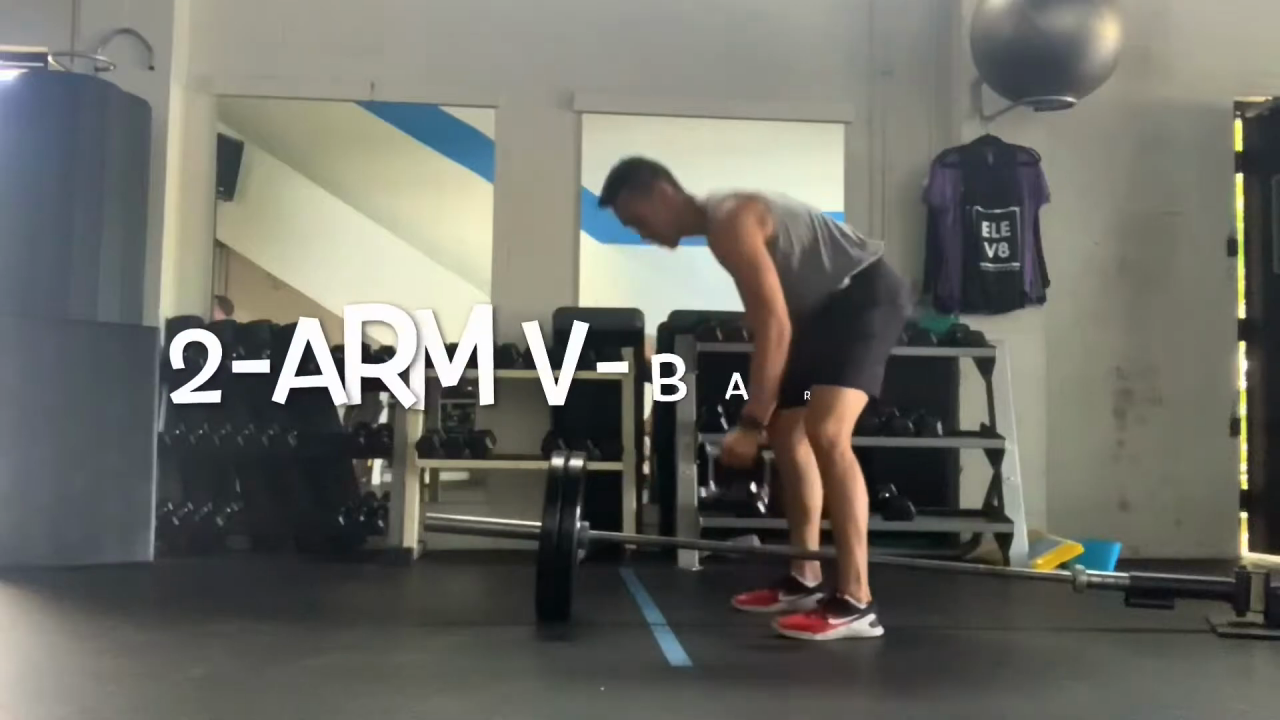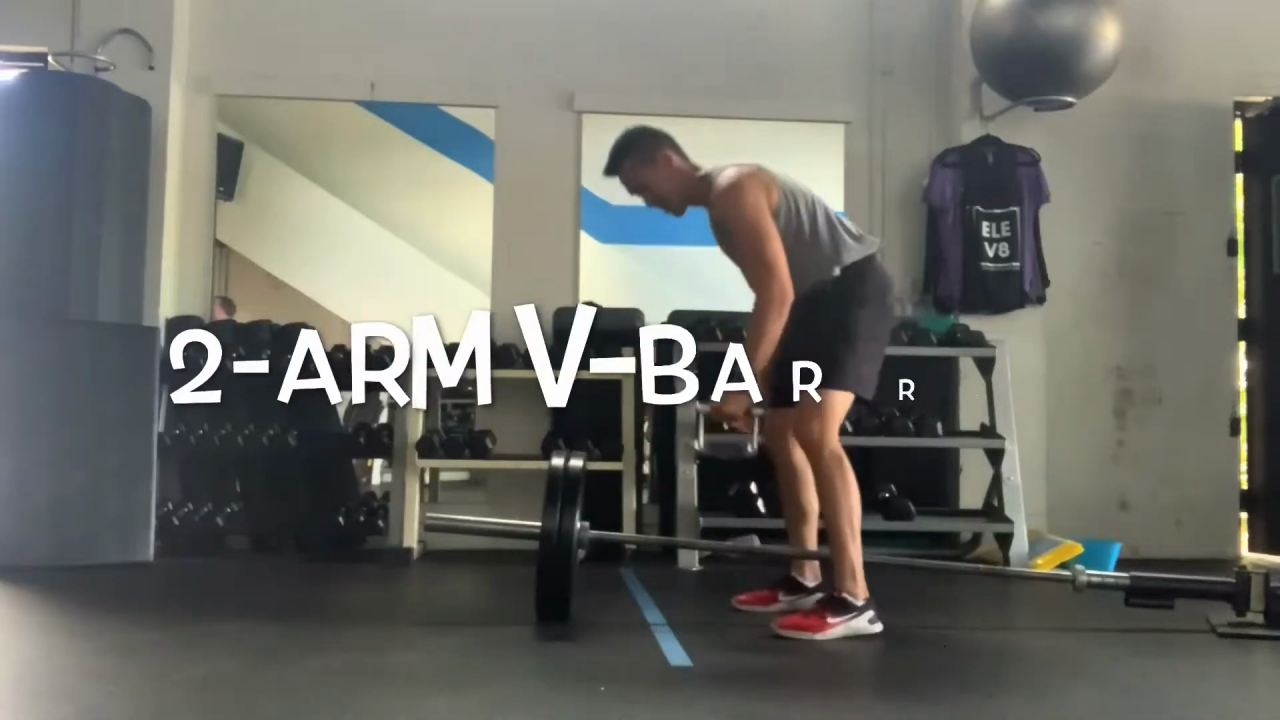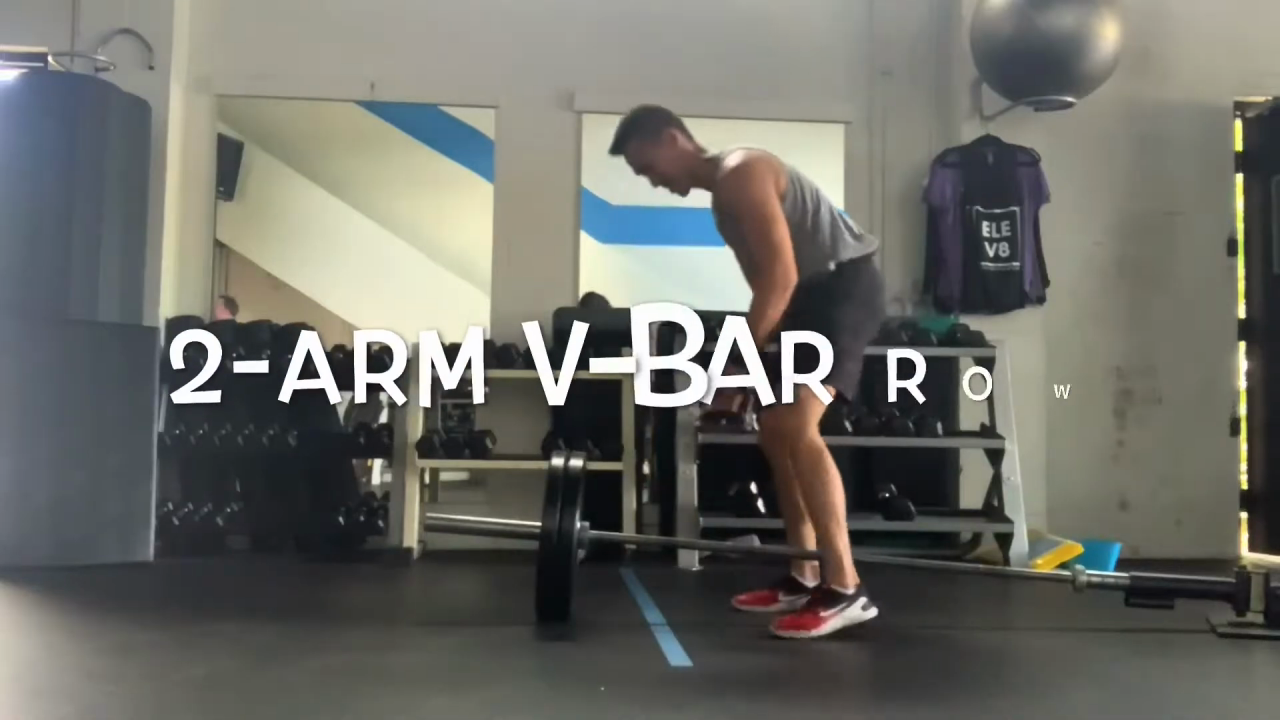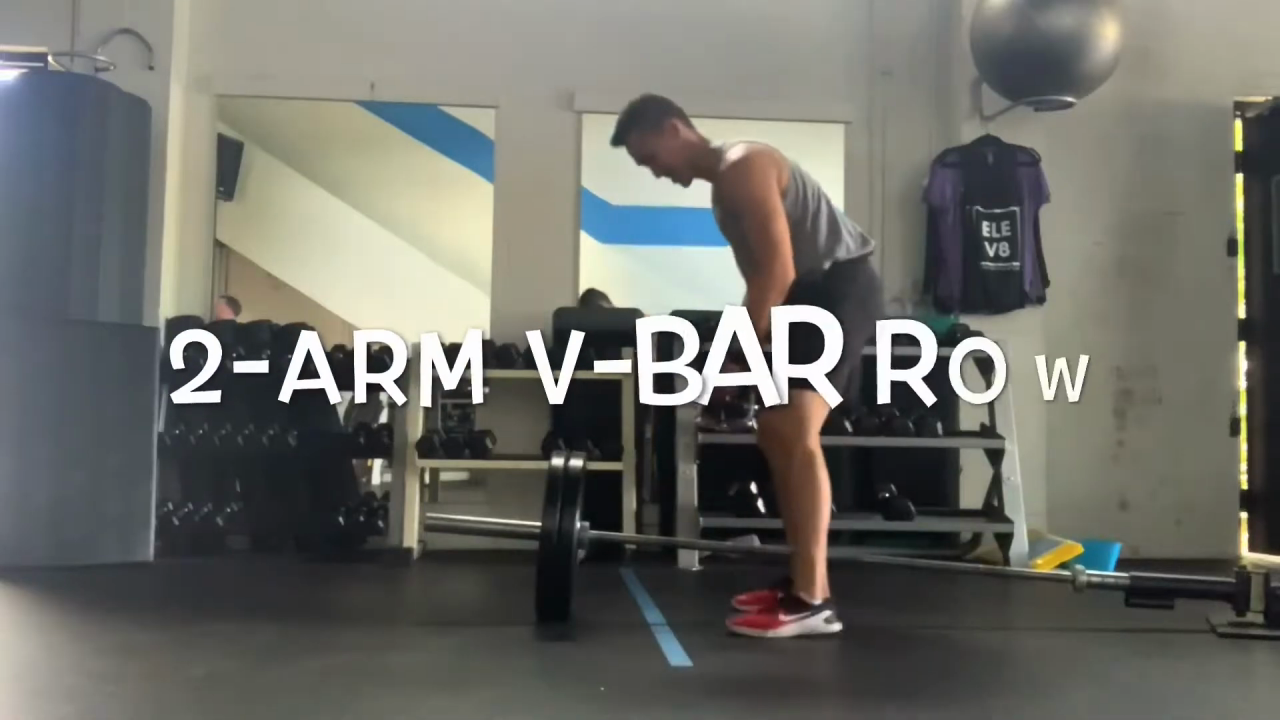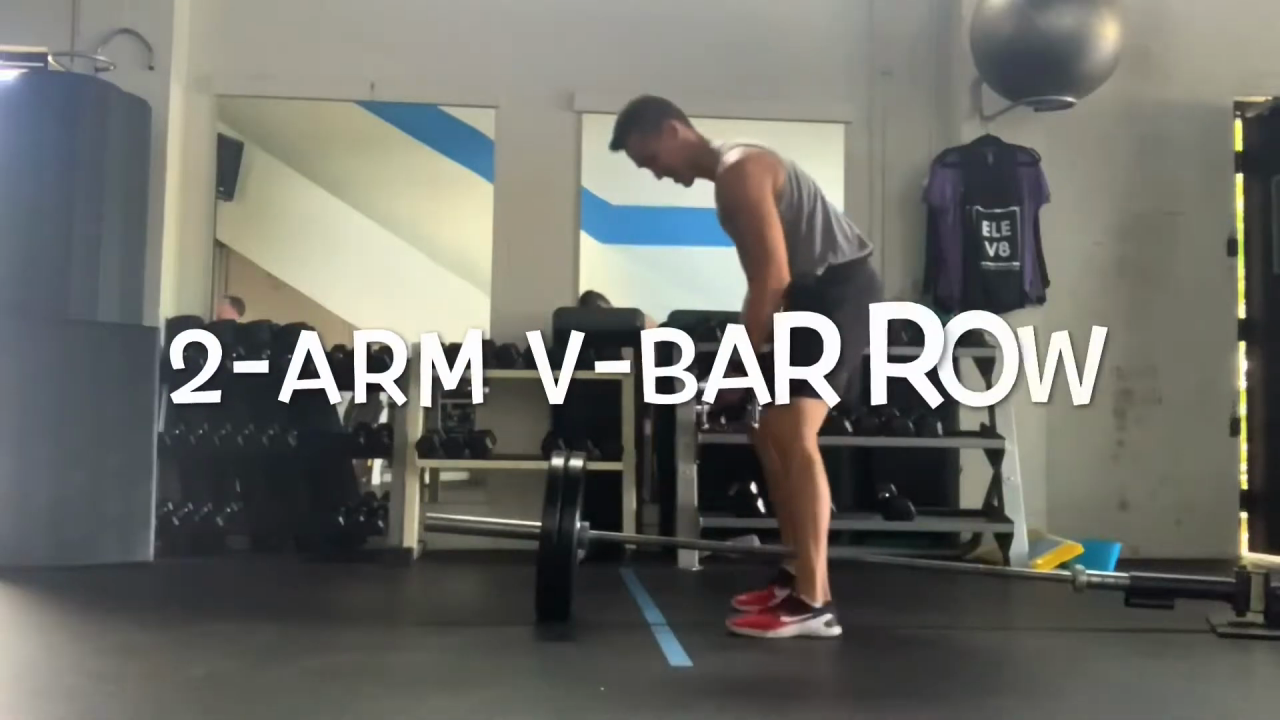
dt=0.1s
person 1, frame 1
left shoulder: (729, 222)
right shoulder: (715, 222)
left elbow: (774, 326)
right elbow: (772, 319)
left wrist: (752, 424)
left hip: (865, 294)
right hip: (827, 302)
left knee: (826, 433)
right knee: (787, 432)
left ankle: (855, 602)
right ankle: (804, 578)
person 1, frame 2
left shoulder: (734, 192)
right shoulder: (719, 199)
left elbow: (777, 294)
right elbow: (775, 290)
left wrist: (743, 385)
right wrist: (754, 381)
left hip: (854, 291)
right hip: (818, 297)
left knee: (814, 431)
right knee: (781, 432)
left ankle: (852, 600)
right ankle: (804, 579)
person 1, frame 3
left shoulder: (741, 173)
right shoulder: (719, 195)
left elbow: (781, 273)
right elbow: (765, 279)
left hip: (844, 287)
right hip: (811, 295)
left knee: (796, 429)
right knee: (776, 431)
left ankle: (845, 589)
right ankle: (803, 576)
person 1, frame 4
left shoulder: (743, 167)
right shoulder: (721, 188)
left elbow: (779, 269)
right elbow: (761, 276)
left hip: (842, 287)
right hip: (809, 293)
left knee: (795, 434)
right knee: (775, 432)
left ankle: (812, 600)
right ankle: (800, 578)
person 1, frame 5
left shoulder: (740, 170)
right shoulder: (726, 179)
left elbow: (773, 278)
right elbow: (765, 278)
right wrist: (746, 356)
left hip: (840, 291)
right hip: (814, 294)
left knee: (792, 437)
right knee: (769, 431)
left ankle: (813, 602)
right ankle: (793, 576)
